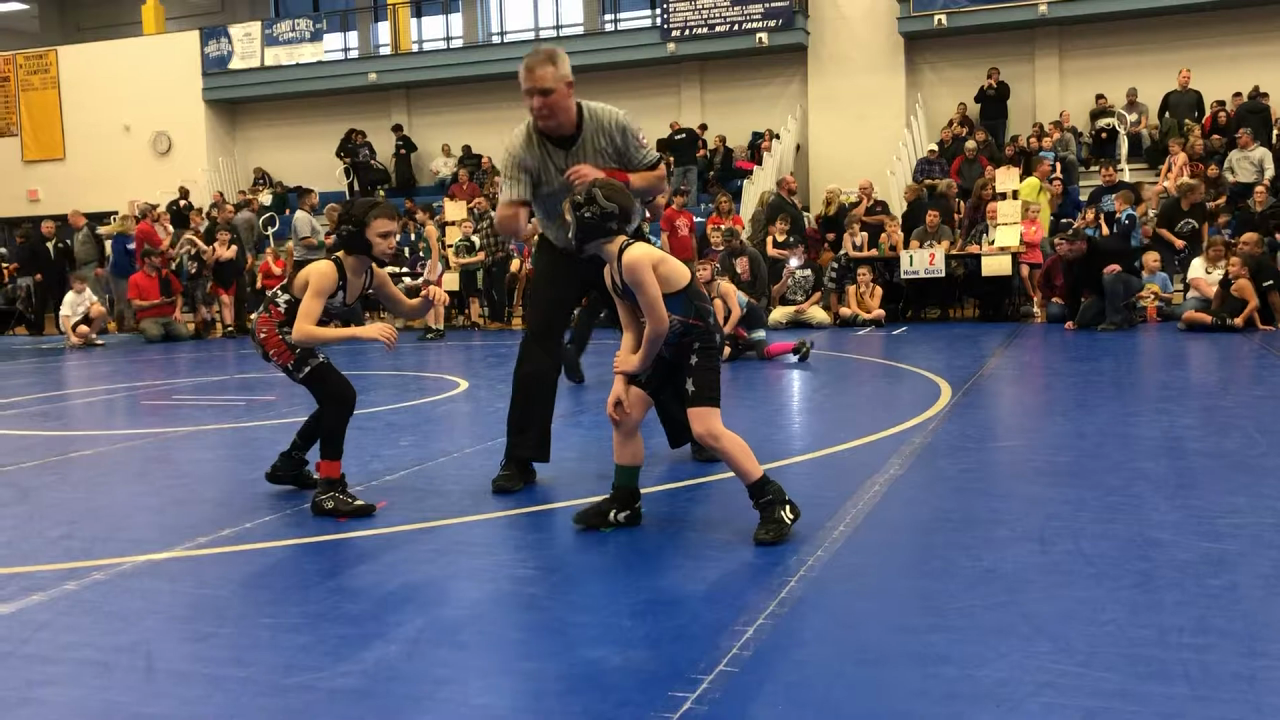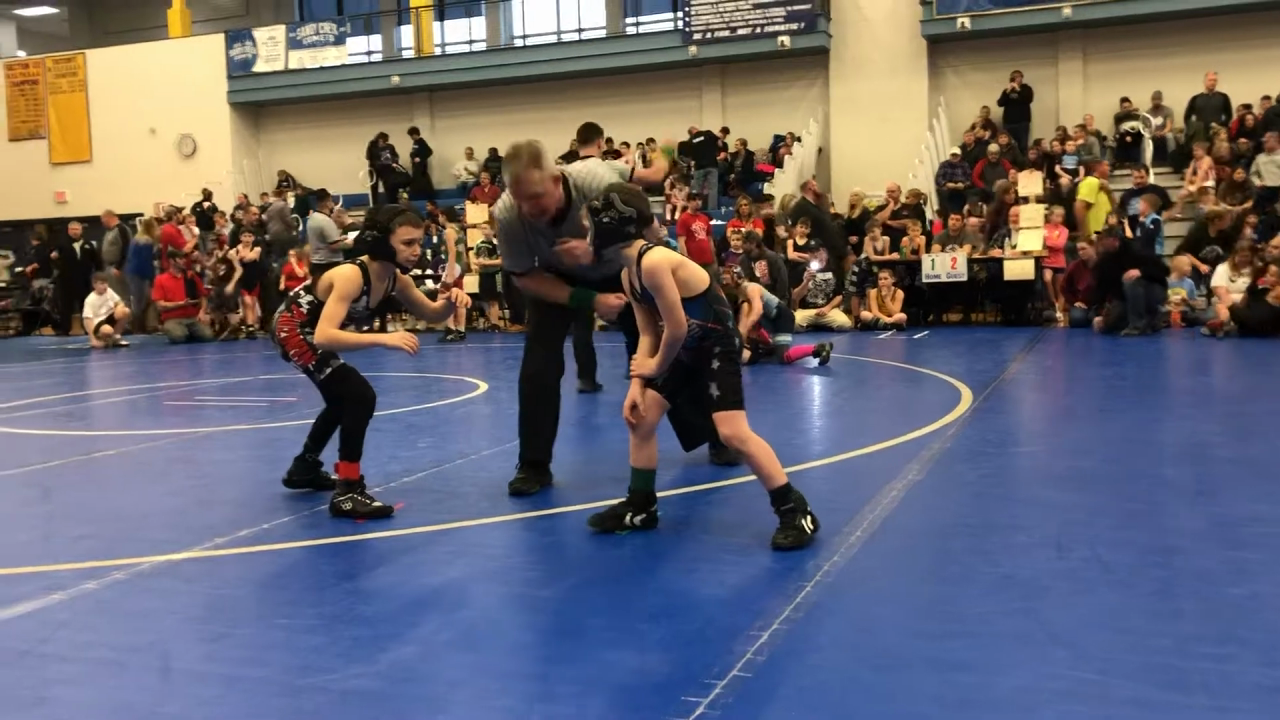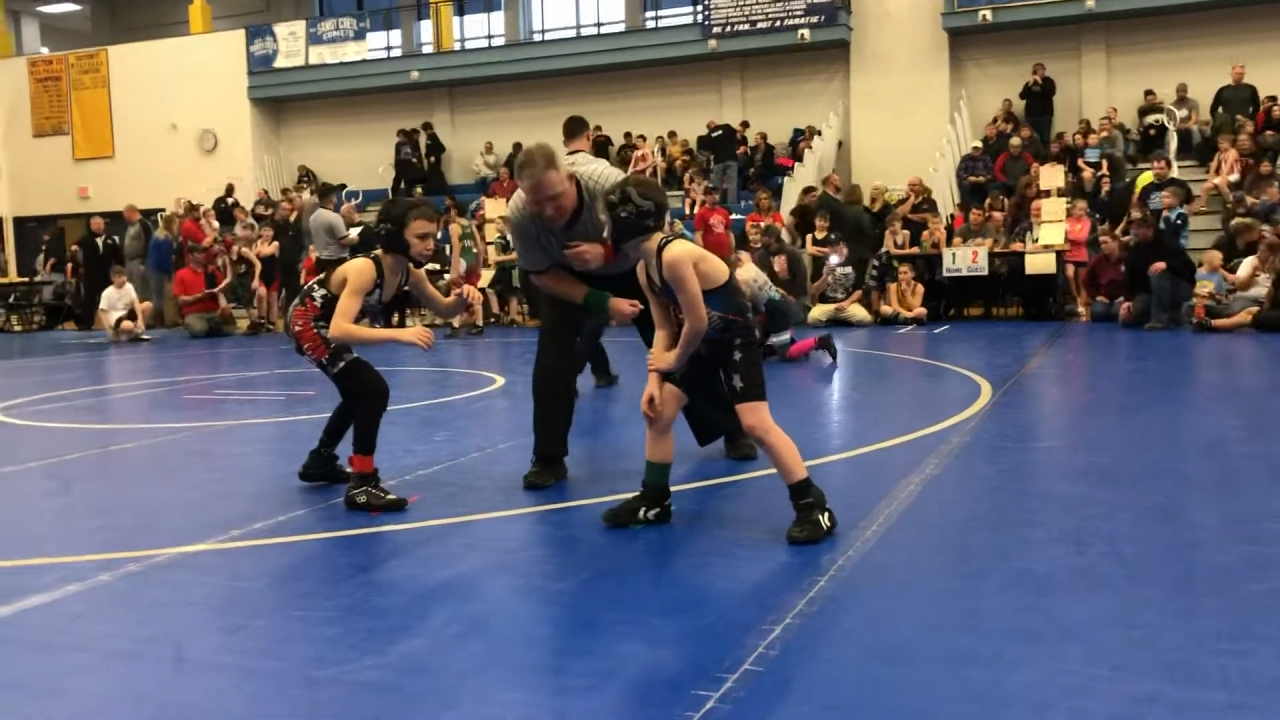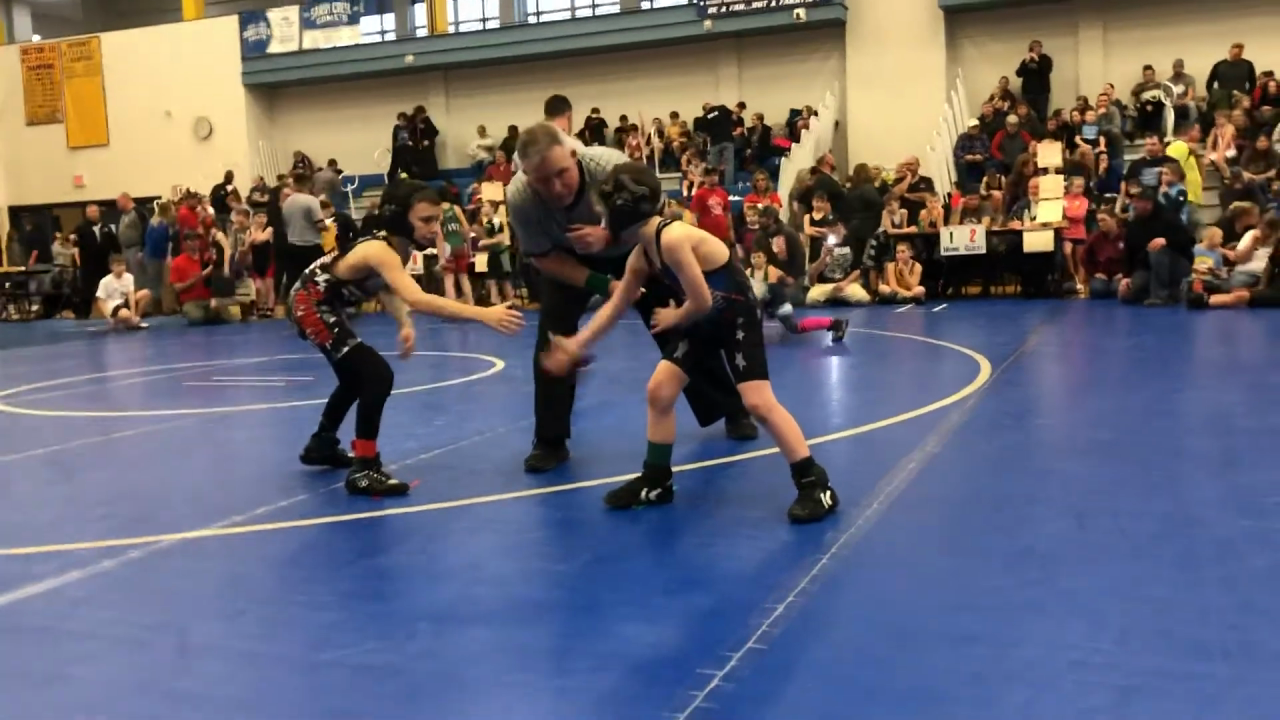
dt=0.4s
person 1, frame 1
left shoulder: (612, 121)
right shoulder: (521, 147)
left elbow: (658, 181)
right elbow: (510, 213)
left wrist: (608, 180)
right wrist: (510, 222)
right hip: (561, 254)
right knee: (538, 350)
left ankle: (693, 433)
right ankle: (519, 460)
person 1, frame 2
left shoulder: (600, 184)
right shoulder: (505, 215)
right elbow: (526, 276)
left wrist: (597, 249)
right wrist: (589, 300)
left hip: (622, 272)
right hip: (556, 278)
right knee: (539, 359)
left ankle: (714, 435)
right ankle: (534, 465)
person 1, frame 3
left shoulder: (609, 184)
right shoulder: (519, 215)
right elbow: (542, 275)
left wrist: (607, 253)
right wrist: (602, 303)
left hip: (635, 268)
right hip: (567, 274)
right knee: (553, 355)
left ankle: (731, 430)
right ankle: (548, 458)
person 1, frame 4
left shoulder: (612, 167)
right shoulder: (519, 197)
right elbow: (543, 258)
left wrist: (609, 236)
right wrist: (604, 285)
left hip: (635, 248)
right hip: (566, 257)
right knee: (553, 337)
left ankle: (732, 410)
right ankle: (550, 441)
person 2, frame 1
left shoulder: (634, 258)
right shoulder: (611, 269)
left elbow: (658, 325)
right elbow: (631, 330)
left wrist: (638, 364)
right wrist: (620, 382)
left hip: (698, 341)
right hip: (667, 346)
left knee: (707, 430)
right knee: (623, 414)
left ankle: (774, 503)
right ankle: (624, 503)
person 2, frame 2
left shoulder: (653, 262)
right shoulder: (629, 273)
left elbow: (676, 329)
right elbow: (648, 334)
left wrist: (656, 368)
right wrist: (636, 385)
left hip: (717, 345)
right hip: (684, 350)
left knee: (733, 433)
right knee: (640, 417)
left ankle: (795, 510)
right ankle: (641, 506)
person 2, frame 3
left shoulder: (674, 255)
right shoulder: (645, 268)
left elbow: (697, 323)
right elbow: (664, 328)
left wrist: (674, 361)
right wrist: (654, 380)
left hip: (735, 337)
right hip: (701, 342)
left knee: (756, 423)
right knee: (658, 411)
left ankle: (812, 506)
right ankle: (653, 501)
person 2, frame 4
left shoulder: (672, 238)
right shoulder: (642, 252)
left elbow: (701, 303)
right elbow: (615, 305)
left wrist: (674, 319)
right wrist: (577, 344)
left hip: (737, 317)
right hip: (702, 321)
left knee: (758, 402)
right knee: (659, 391)
left ankle: (814, 485)
right ankle: (655, 482)
person 3, frame 1
left shoulder: (373, 274)
right shoulder: (326, 272)
left elbow: (407, 311)
right elbow: (301, 333)
left wrist: (428, 298)
right wrist: (361, 331)
left hip: (293, 332)
right hip: (274, 330)
left knee: (335, 400)
right knee: (341, 396)
left ankle: (288, 464)
right ankle: (329, 491)
person 3, frame 2
left shoulder: (396, 278)
right shoulder: (351, 275)
left elbow: (431, 314)
right elbow: (324, 337)
left wrist: (450, 301)
right wrist: (383, 338)
left hip: (312, 330)
right hip: (293, 328)
left knee: (342, 401)
right knee: (360, 396)
left ankle: (304, 468)
right ankle: (347, 492)
person 3, frame 3
left shoulder: (410, 272)
right shoulder: (364, 269)
left elbow: (442, 309)
right elbow: (340, 330)
left wrist: (462, 297)
right wrist: (401, 334)
left hip: (326, 323)
right hip: (308, 322)
left knee: (359, 395)
right knee: (373, 390)
left ankle: (320, 461)
right ankle: (362, 485)
person 3, frame 4
left shoulder: (397, 248)
right shoulder: (380, 252)
left elbow: (386, 291)
right elbow: (417, 300)
left wrist: (406, 326)
right wrist: (484, 314)
left hip: (325, 306)
right hip: (309, 305)
left knee: (356, 378)
right knee: (378, 375)
left ankle: (321, 445)
right ankle: (363, 469)
